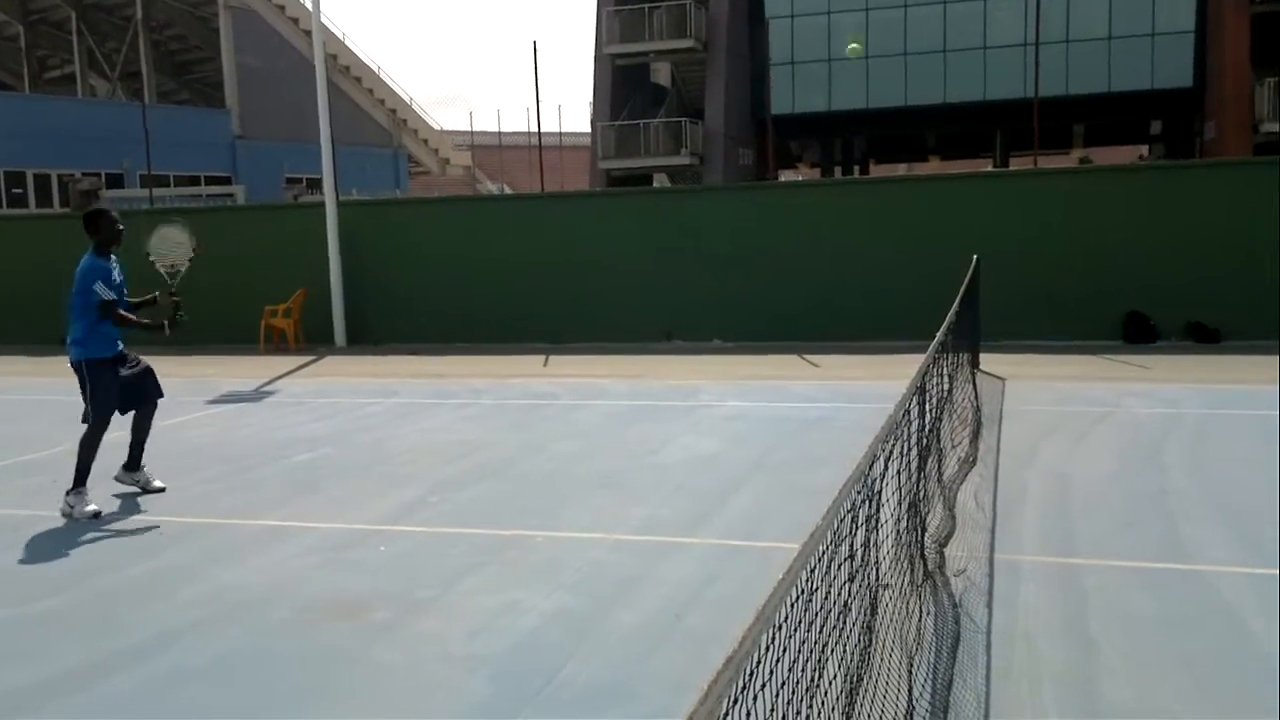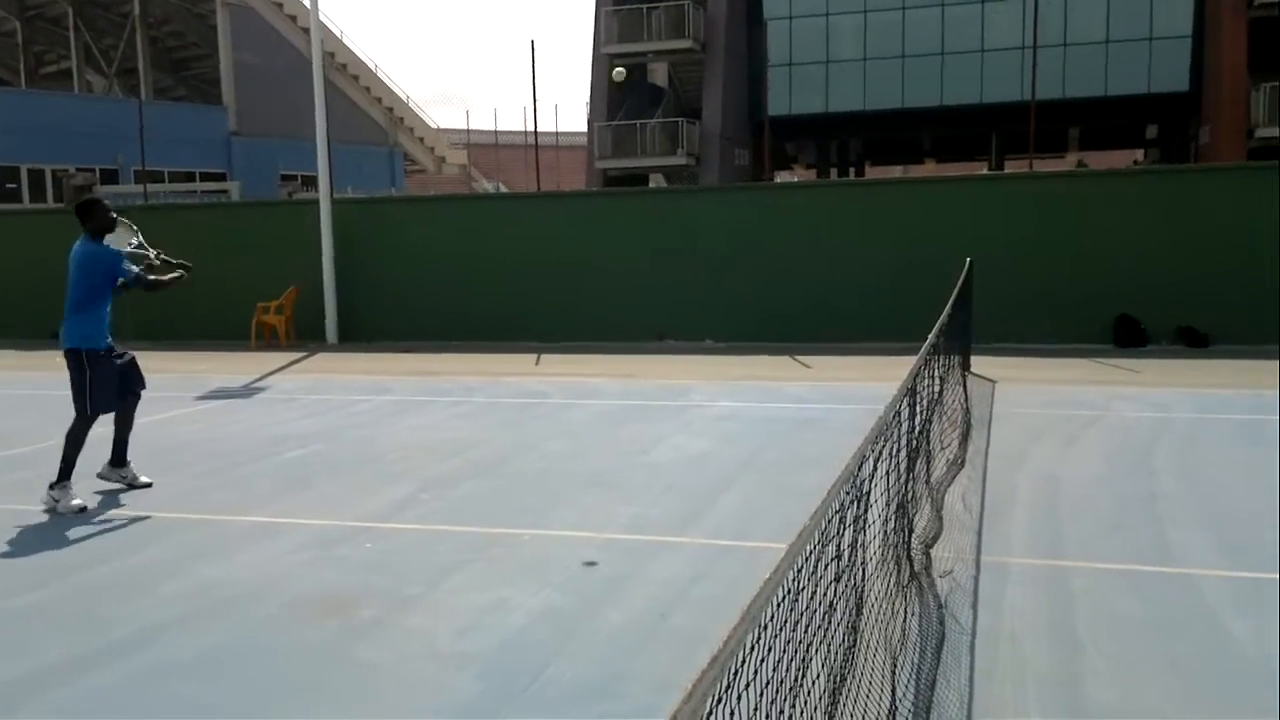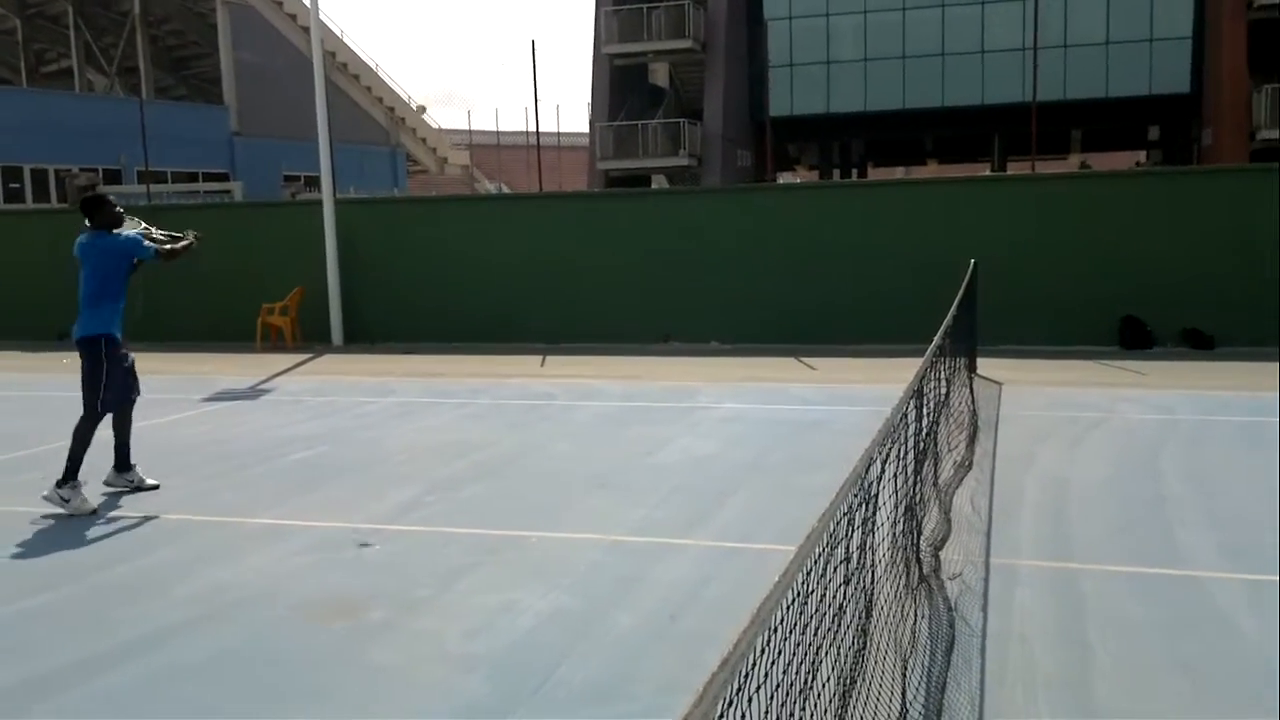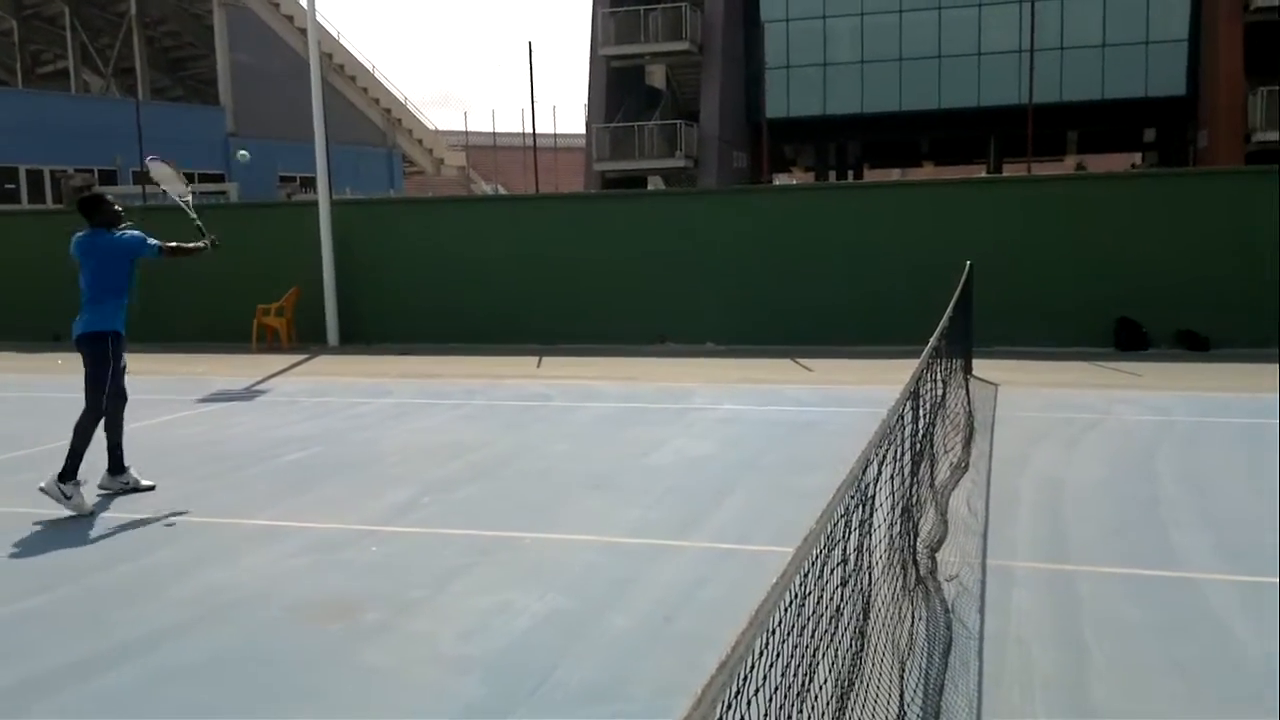
dt=0.1s
person 1, frame 1
left shoulder: (109, 262)
right shoulder: (93, 267)
left elbow: (121, 305)
right elbow: (113, 315)
left wrist: (154, 300)
right wrist: (159, 327)
left hip: (112, 351)
right hip: (90, 355)
left knee: (147, 399)
right knee: (99, 421)
left ankle: (132, 469)
right ankle: (75, 494)
person 1, frame 2
left shoulder: (90, 249)
right shoulder: (99, 254)
right elbow: (145, 283)
left wrist: (137, 277)
right wrist: (175, 276)
left hip: (98, 342)
right hip: (84, 345)
left knee: (130, 394)
right knee: (88, 413)
left ankle: (117, 465)
right ankle: (59, 488)
person 1, frame 3
left shoulder: (85, 243)
right shoulder: (122, 242)
right elbow: (167, 253)
left wrist: (136, 261)
right wrist: (189, 242)
left hip: (100, 333)
right hip: (99, 334)
left knee: (124, 399)
right knee: (96, 408)
left ankle: (123, 471)
right ankle: (65, 485)
person 1, frame 4
left shoulder: (80, 242)
right shoulder: (124, 240)
right elbow: (172, 250)
right wrist: (204, 245)
left hip: (96, 330)
right hip: (103, 332)
left knee: (115, 402)
right knee: (98, 405)
left ankle: (116, 472)
right ankle: (65, 480)
